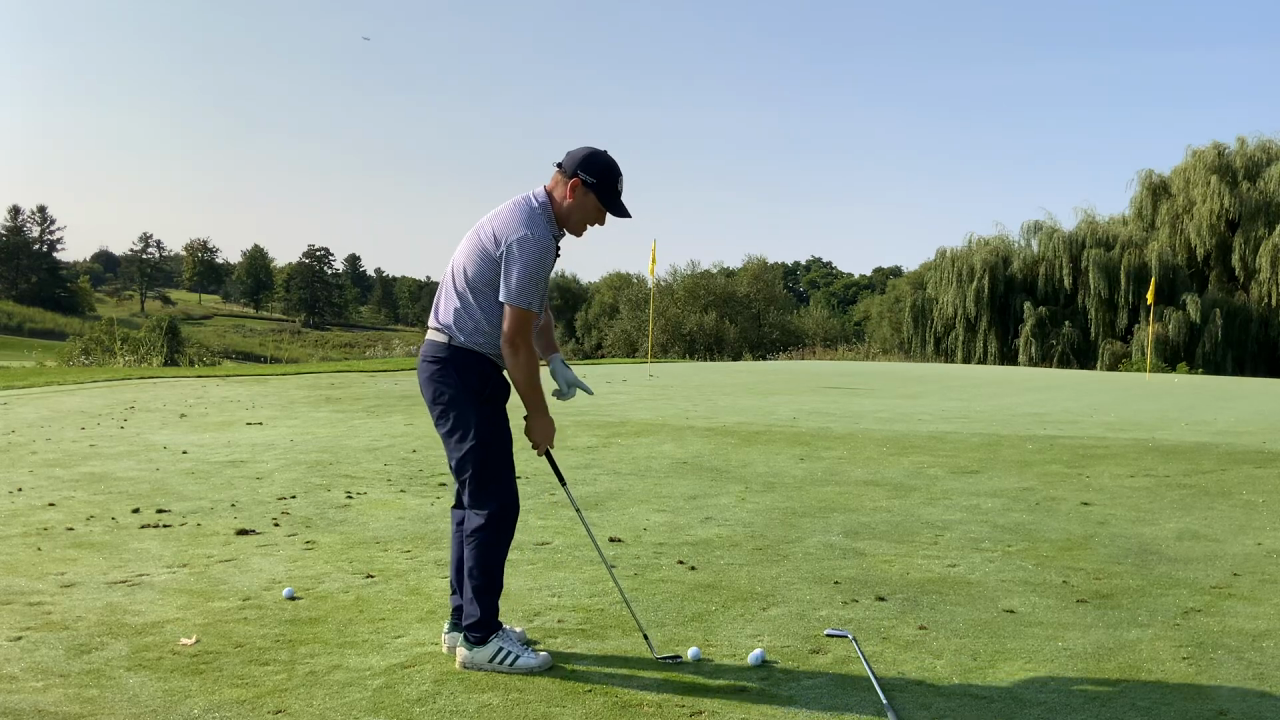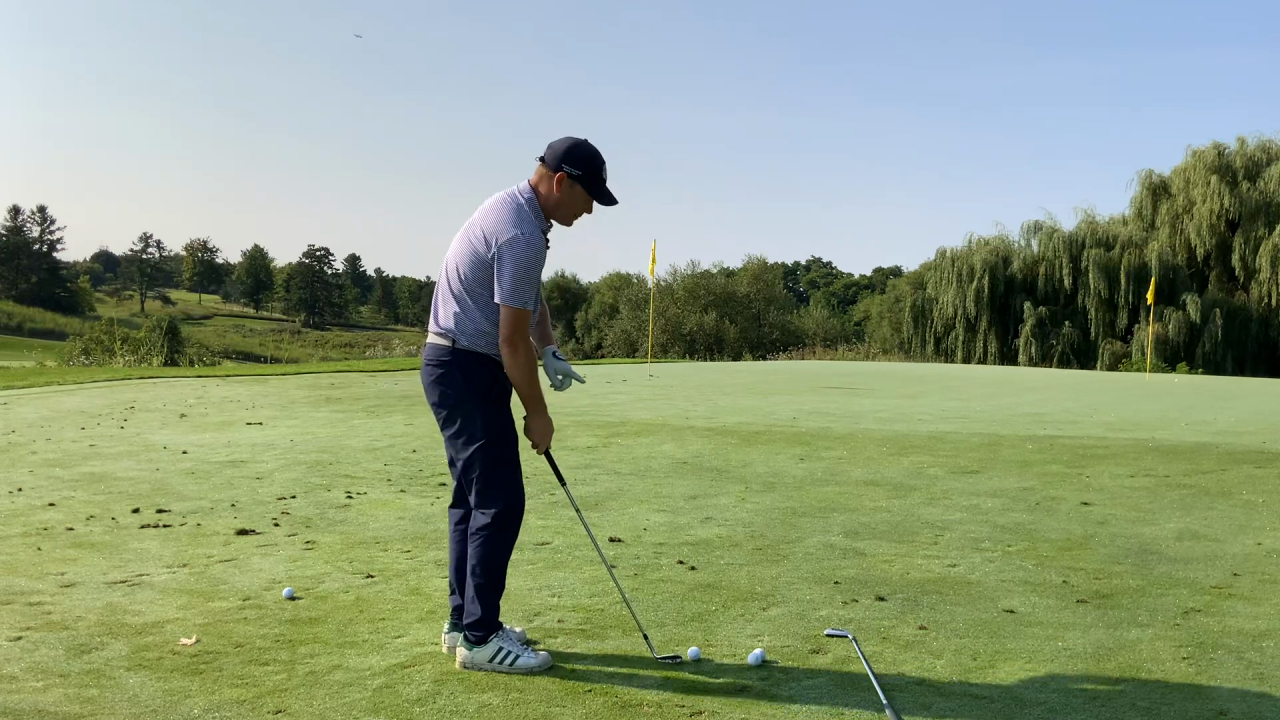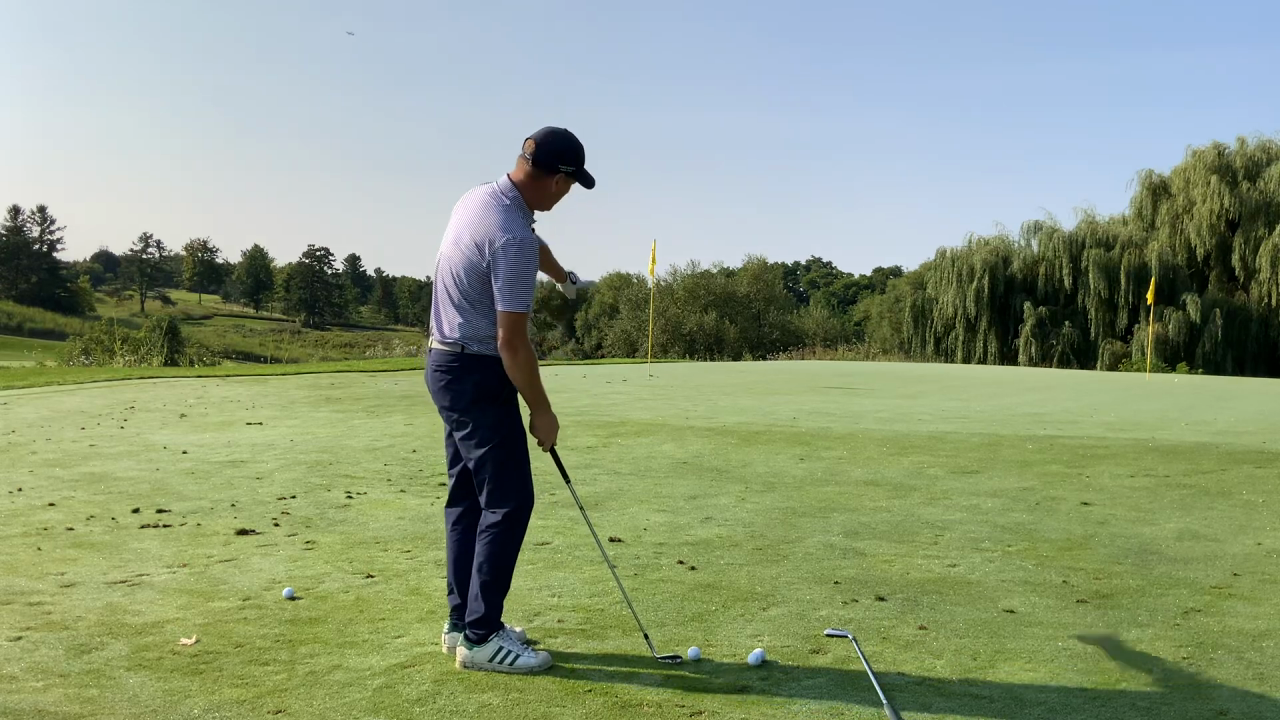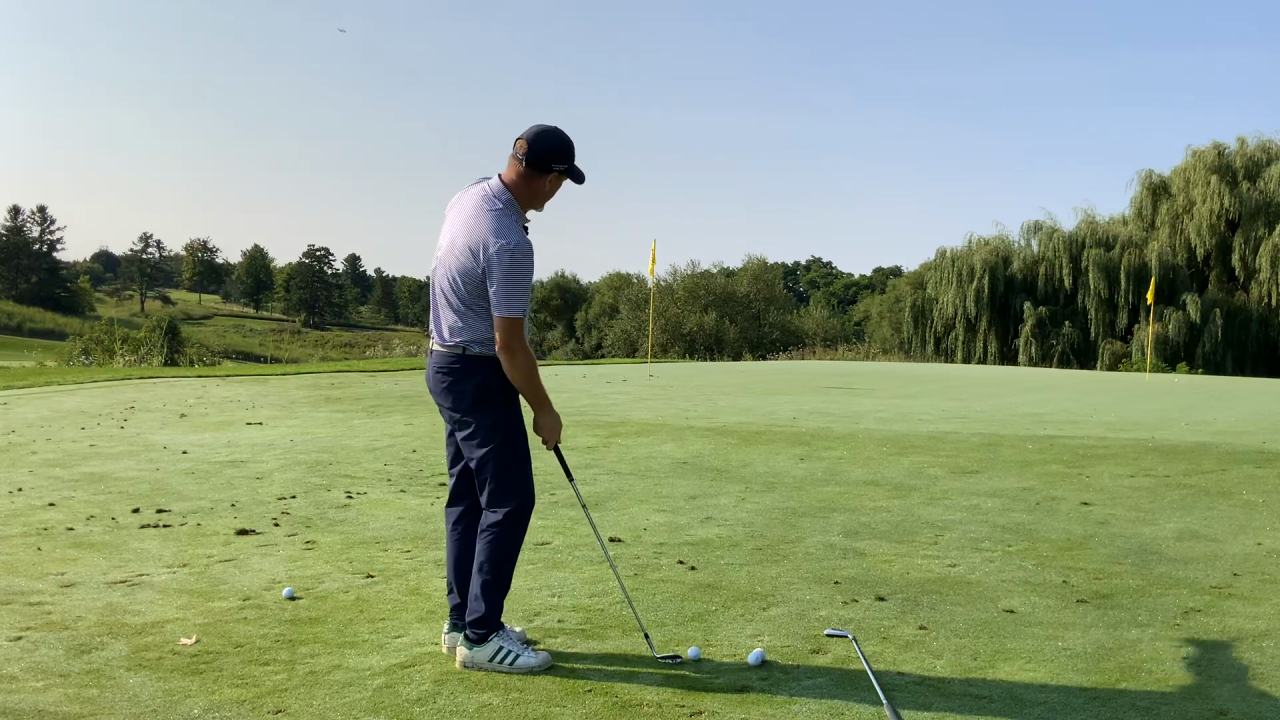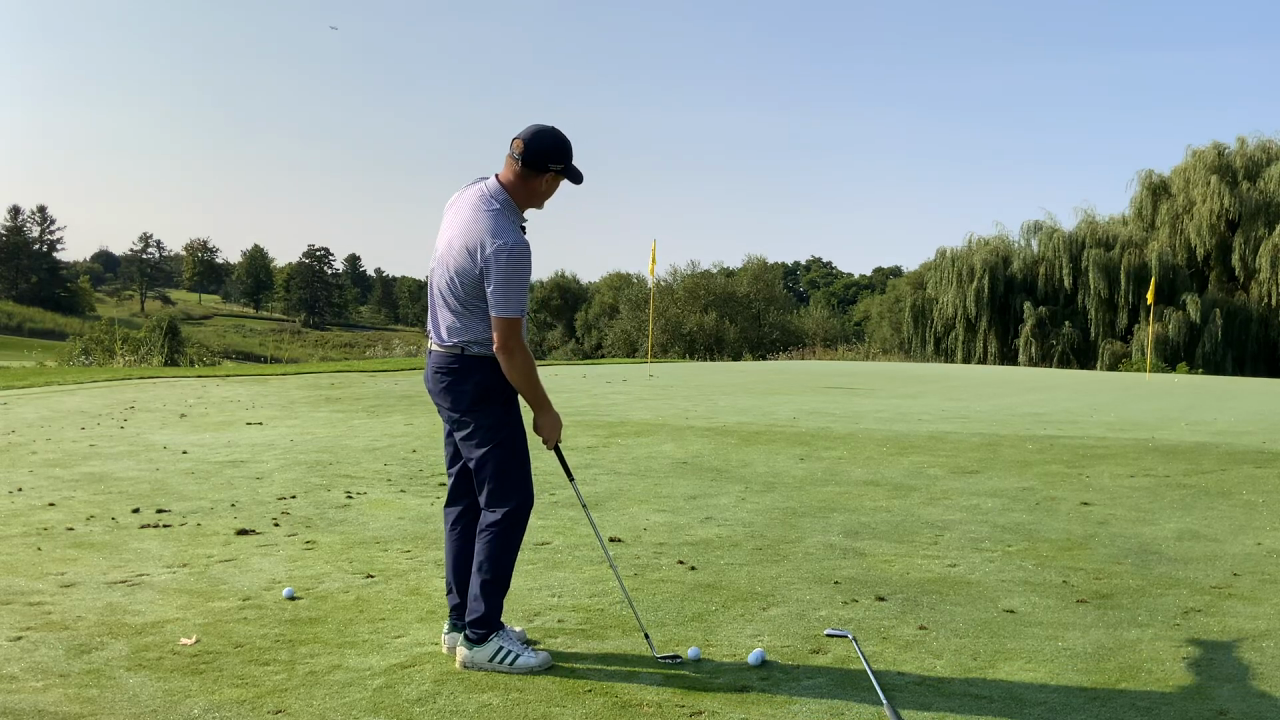
dt=0.3s
person 1, frame 1
left shoulder: (531, 219)
right shoulder: (532, 235)
left elbow: (536, 308)
right elbow: (514, 340)
left wrist: (557, 362)
right wrist: (537, 415)
left hip: (456, 366)
right hip: (462, 370)
left knee: (476, 497)
right knee: (494, 502)
left ankle: (465, 621)
right ankle: (479, 637)
person 1, frame 2
left shoulder: (510, 206)
right shoulder: (522, 235)
left elbow: (530, 303)
right elbow: (513, 340)
left wrist: (552, 356)
right wrist: (537, 413)
left hip: (453, 366)
right hip: (468, 372)
left knee: (474, 499)
right knee: (499, 502)
left ankle: (464, 622)
right ankle: (479, 637)
person 1, frame 3
left shoulder: (484, 197)
right shoulder: (512, 235)
right elbow: (512, 342)
left wrist: (562, 275)
right wrist: (541, 411)
left hip: (450, 365)
right hip: (477, 375)
left knee: (470, 496)
right knee: (508, 500)
left ankle: (464, 621)
right ankle: (480, 636)
person 1, frame 4
left shoulder: (472, 195)
right shoulder: (509, 243)
right elbow: (509, 345)
left wrist: (524, 204)
right wrist: (544, 411)
left hip: (449, 365)
right hip: (478, 376)
left knee: (468, 498)
right knee: (508, 501)
left ankle: (462, 621)
right ankle: (480, 636)
person 1, frame 5
left shoulder: (469, 195)
right shoulder: (506, 243)
right elbow: (507, 345)
left wrist: (515, 194)
right wrist: (544, 411)
left hip: (448, 365)
right hip: (477, 376)
left knee: (467, 498)
right knee: (507, 501)
left ankle: (463, 621)
right ankle: (481, 636)
